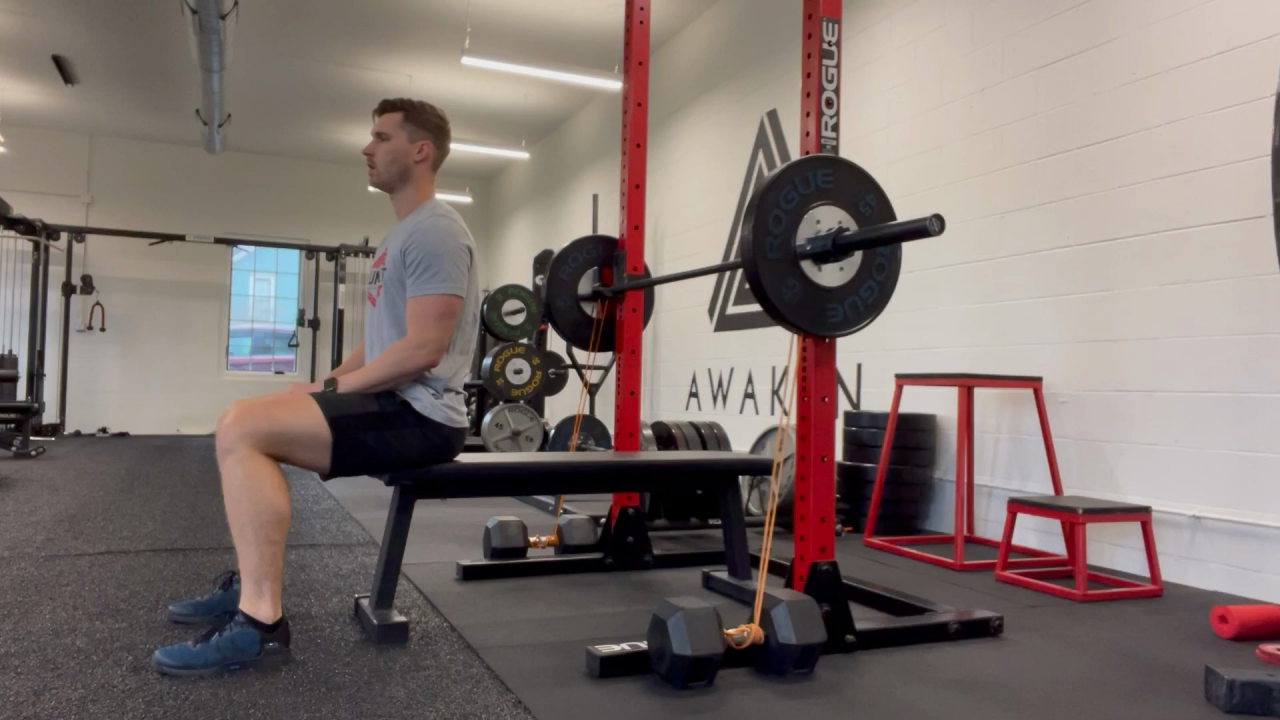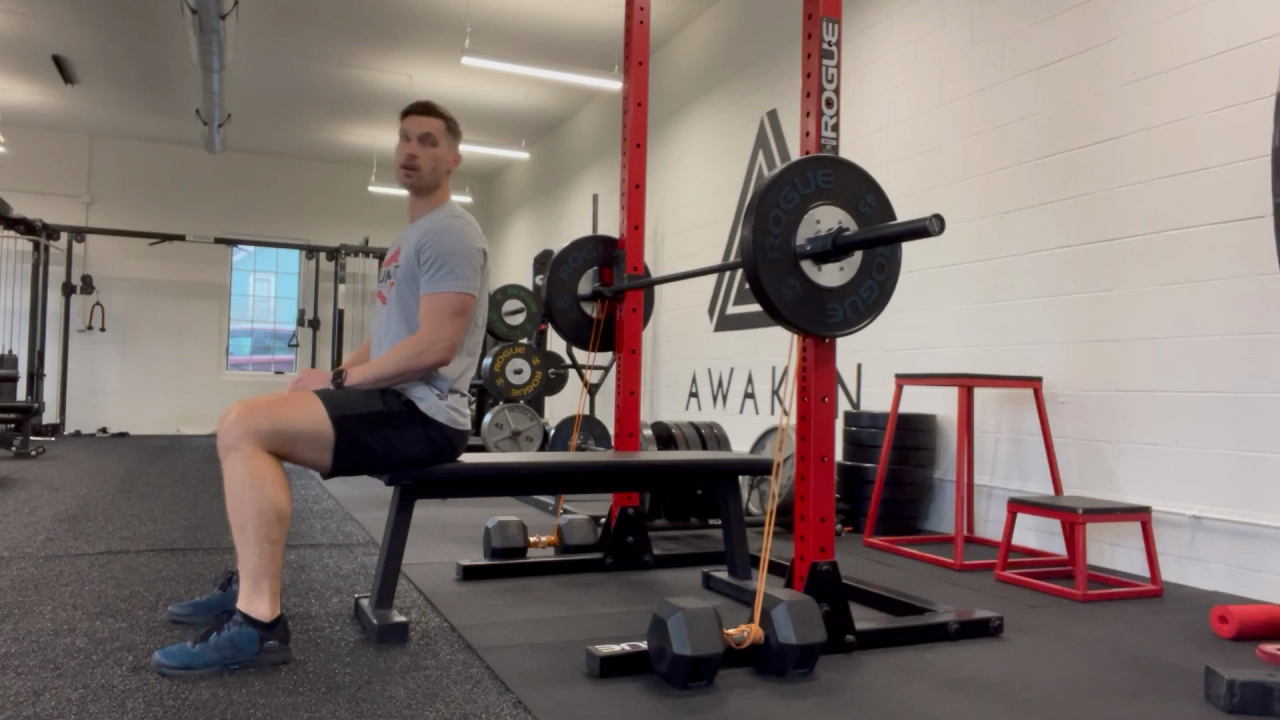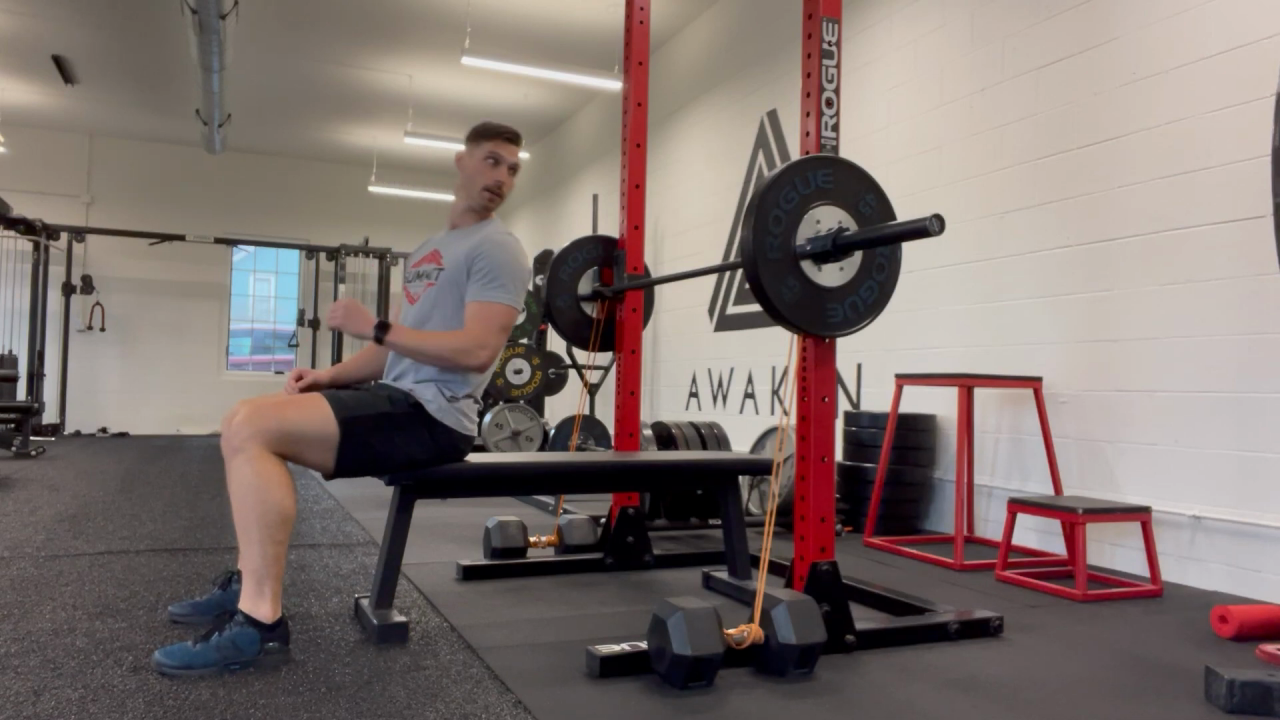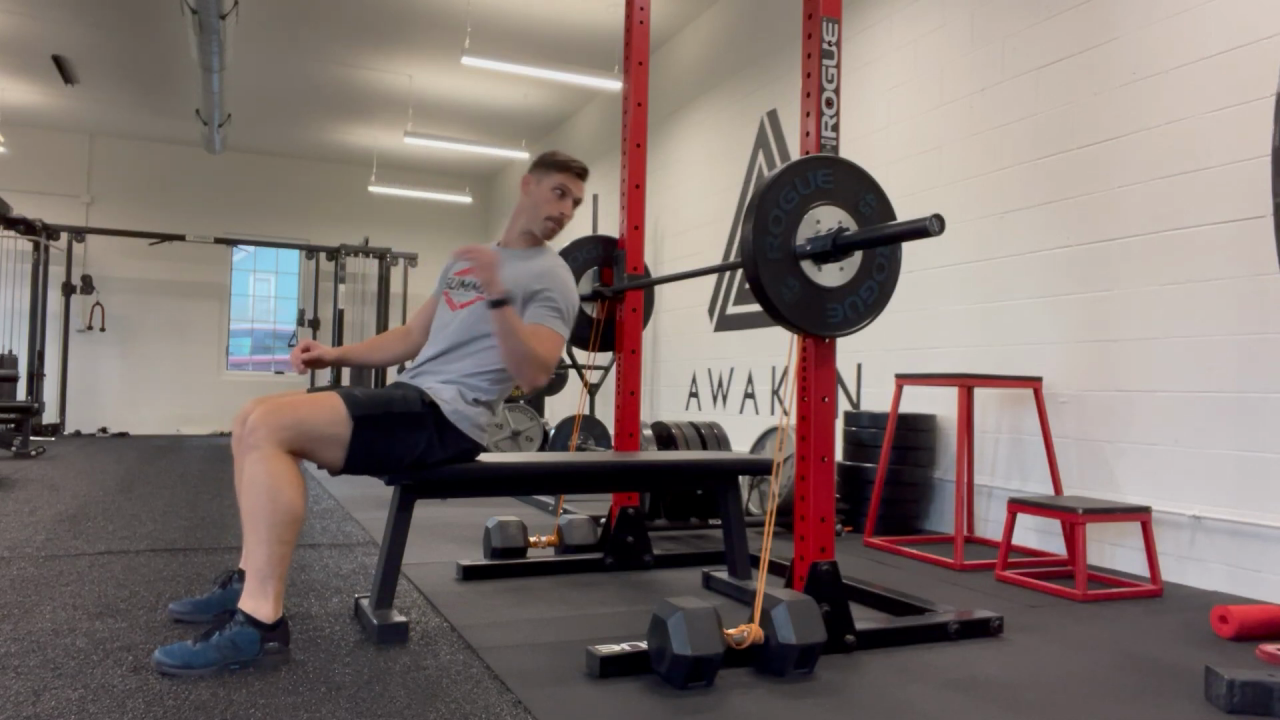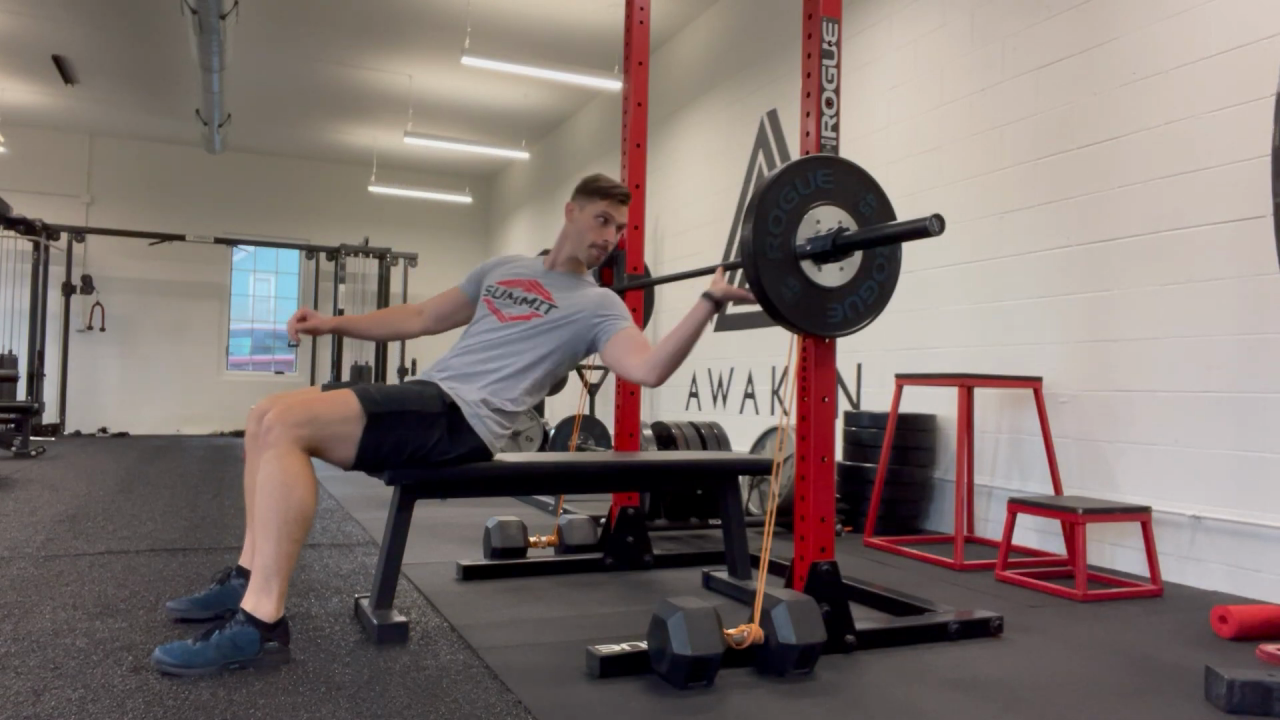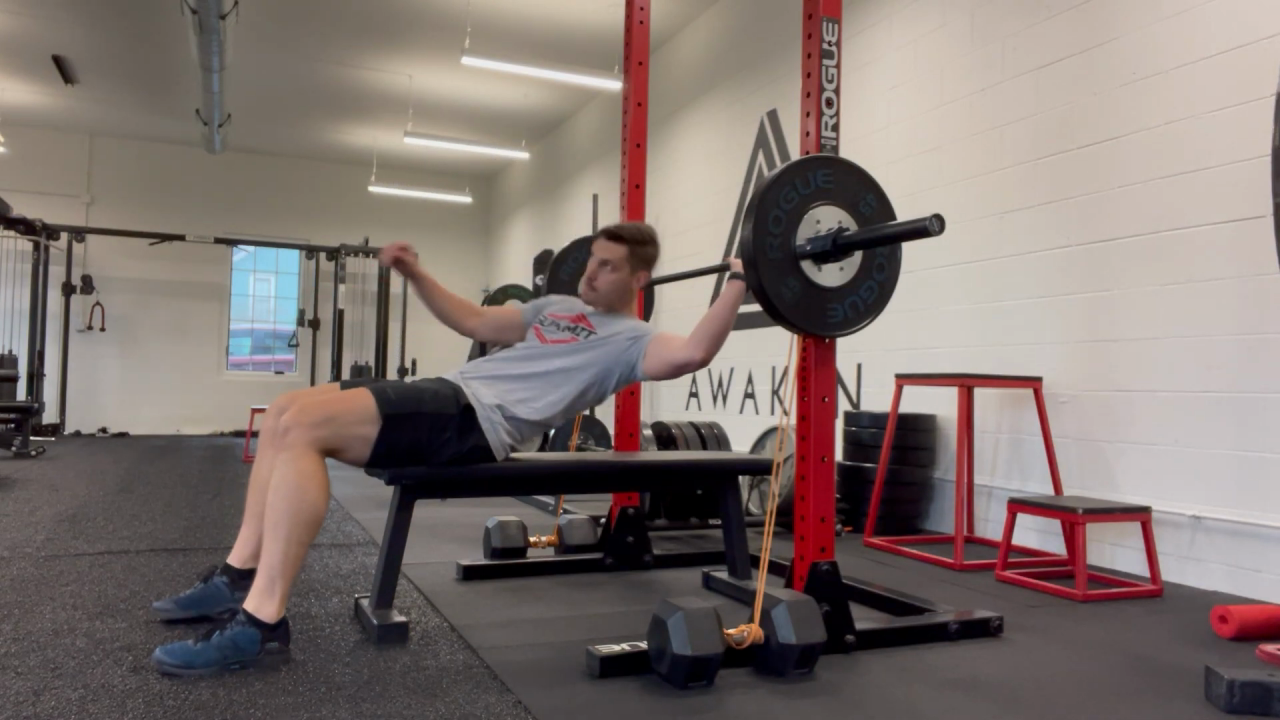
dt=0.3s
person 1, frame 1
left shoulder: (434, 231)
right shoulder: (405, 232)
left elbow: (422, 351)
left wrist: (332, 389)
right wrist: (326, 384)
left hip: (420, 417)
right hip: (395, 405)
left knee: (241, 429)
right knee: (244, 426)
left ankle: (261, 623)
right ankle: (250, 582)
person 1, frame 2
left shoulder: (450, 232)
right shoulder: (415, 236)
left elbow: (435, 347)
left wrist: (338, 381)
right wrist: (333, 378)
left hip: (423, 417)
right hip: (400, 404)
left knee: (243, 427)
right knee: (246, 425)
left ankle: (259, 621)
right ankle: (249, 582)
person 1, frame 3
left shoulder: (498, 250)
right shoulder: (432, 249)
left elbow: (477, 350)
left wrist: (374, 328)
right wrist: (329, 374)
left hip: (430, 417)
right hip: (401, 401)
left knee: (251, 426)
right knee: (246, 423)
left ankle: (259, 622)
right ankle: (245, 581)
person 1, frame 4
left shoulder: (550, 279)
right shoulder: (469, 260)
left elbow: (533, 373)
left wrist: (499, 298)
right wrist: (337, 353)
left hip: (443, 420)
right hip: (413, 399)
left knee: (264, 424)
right knee: (256, 423)
left ankle: (260, 622)
right ankle: (251, 580)
person 1, frame 5
left shoulder: (597, 307)
right shoulder: (502, 269)
left elbow: (651, 369)
right elbow: (419, 318)
left wrist: (711, 300)
right wrist: (332, 324)
left hip: (459, 420)
right hip: (426, 393)
left knee: (284, 424)
right knee: (269, 416)
left ankle: (260, 622)
right ankle: (249, 575)
person 1, frame 6
left shoulder: (632, 339)
right shoulder: (558, 307)
left elbow: (692, 352)
right elbow: (472, 320)
left wrist: (737, 281)
right wrist: (416, 274)
left hip: (472, 422)
right hip: (448, 394)
left knee: (300, 426)
right knee: (286, 411)
left ankle: (260, 624)
right ankle: (240, 574)
